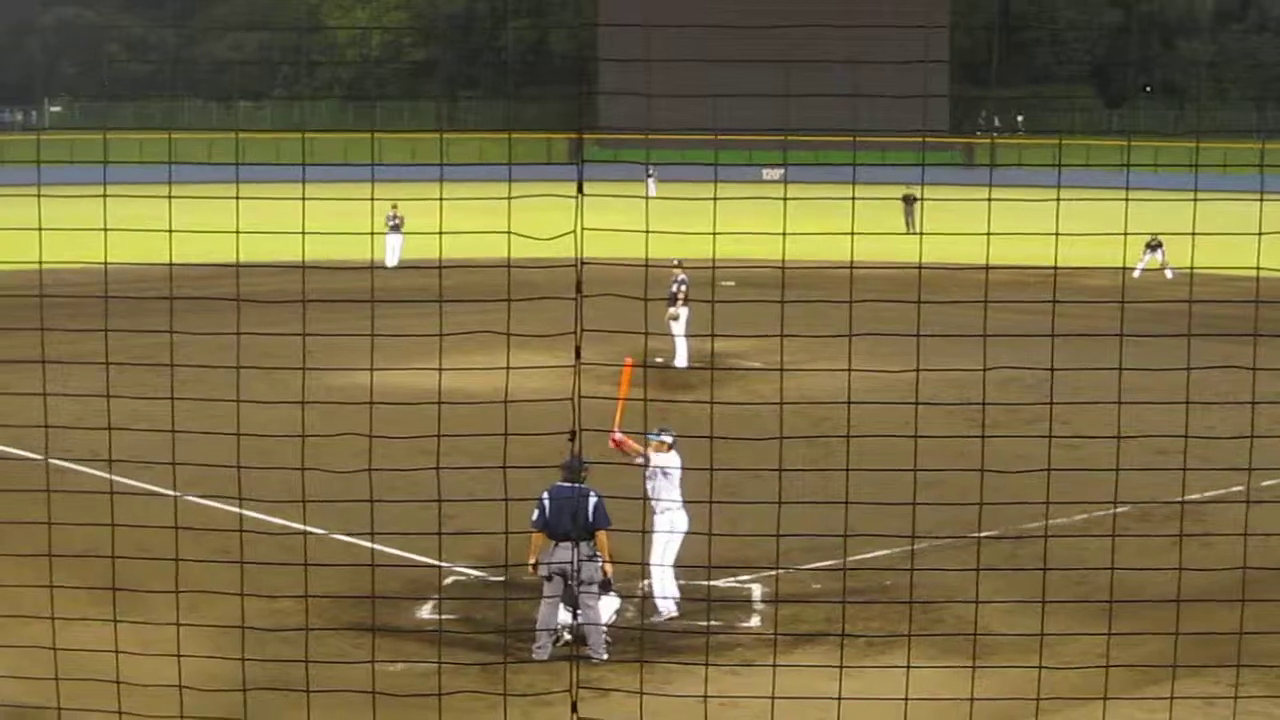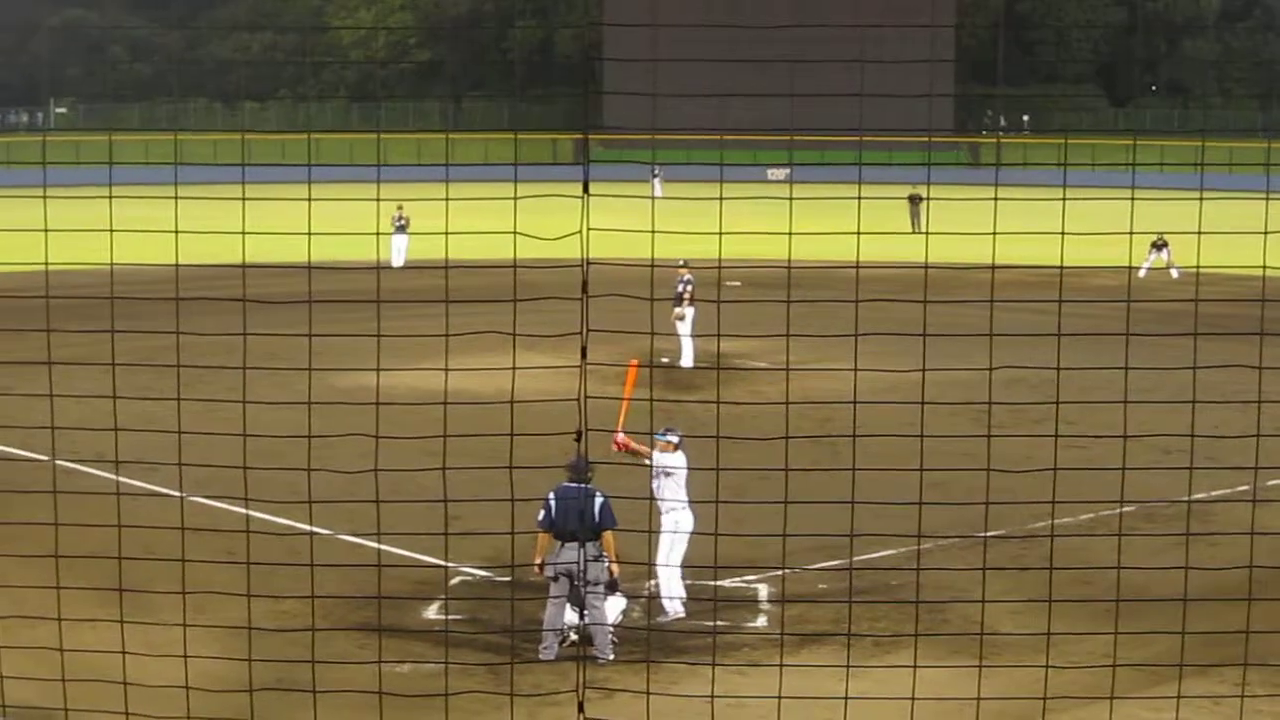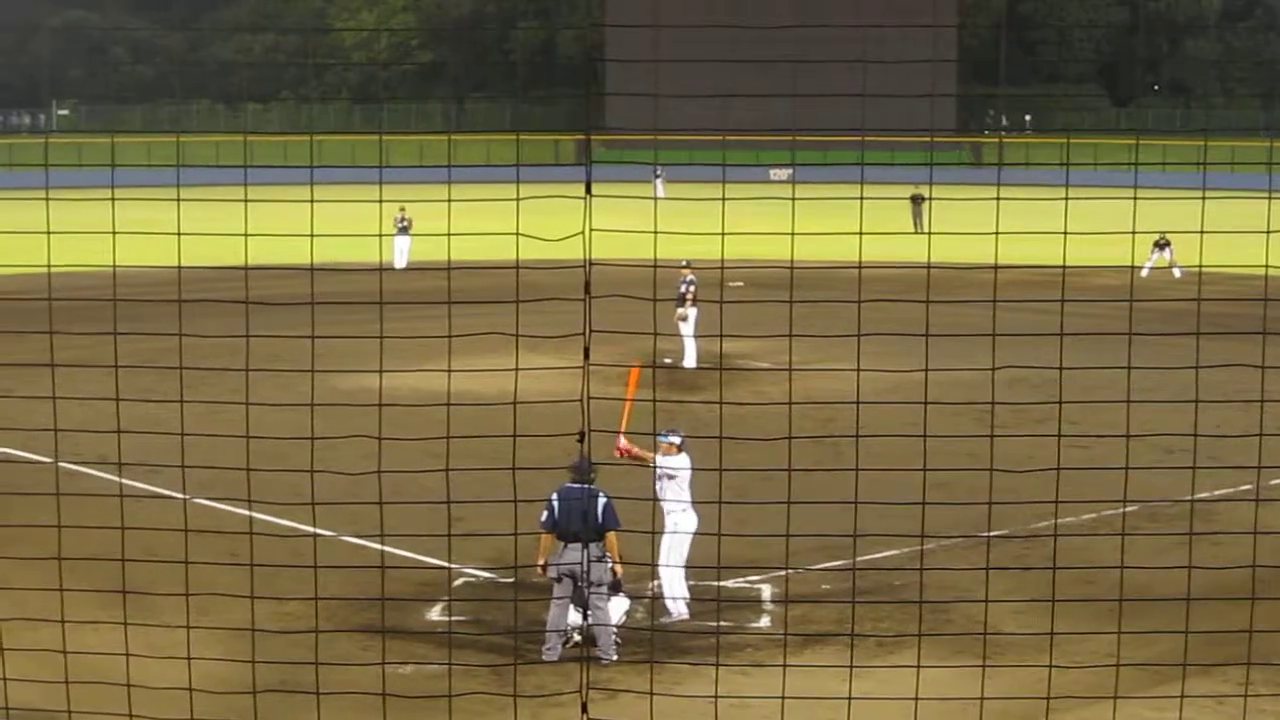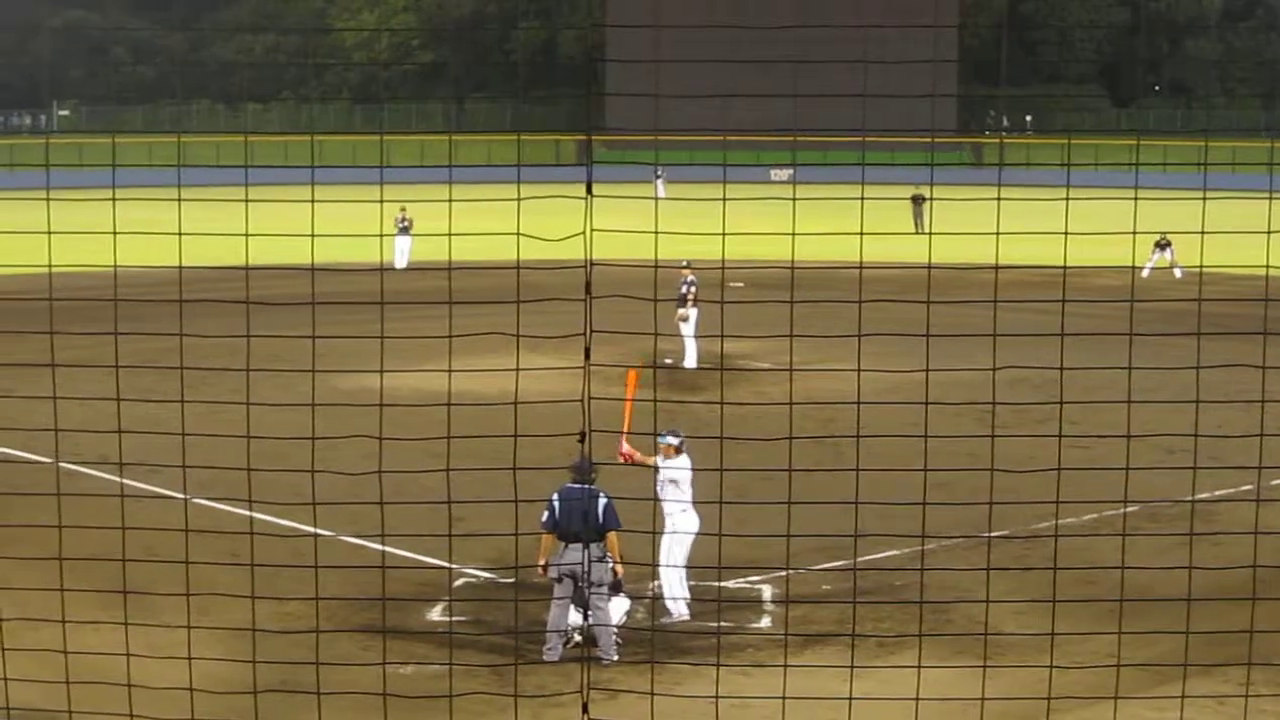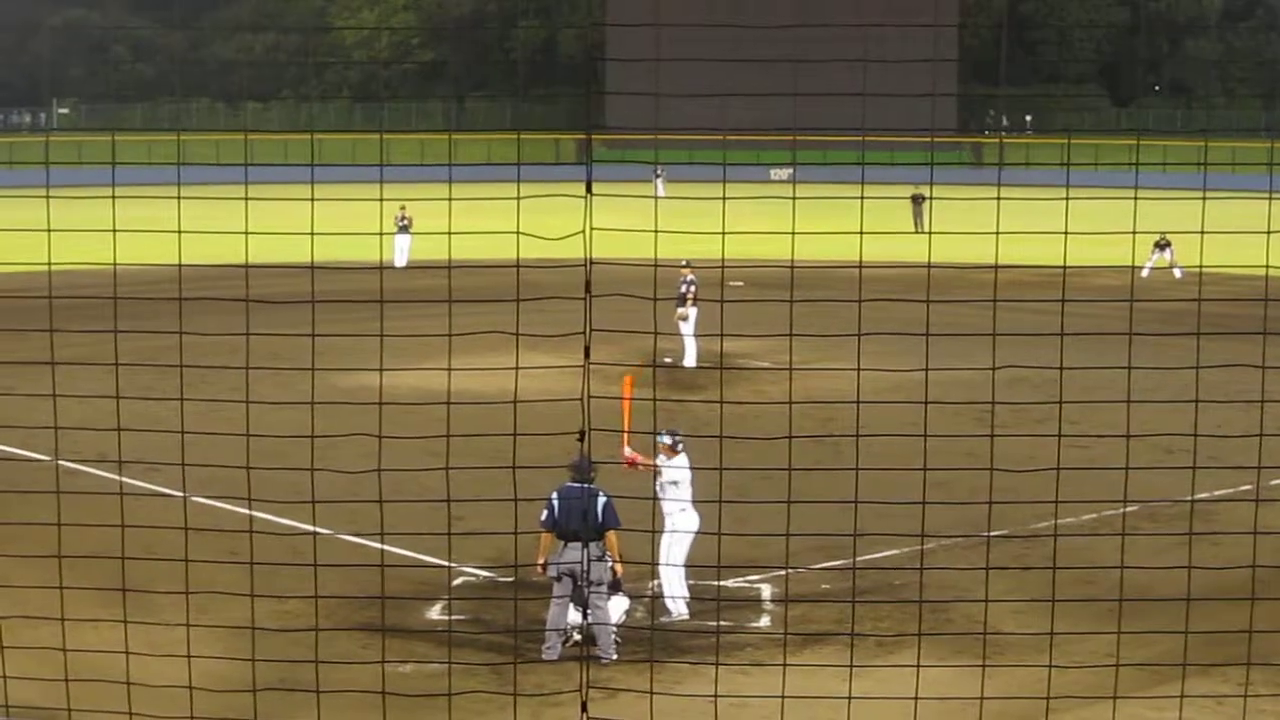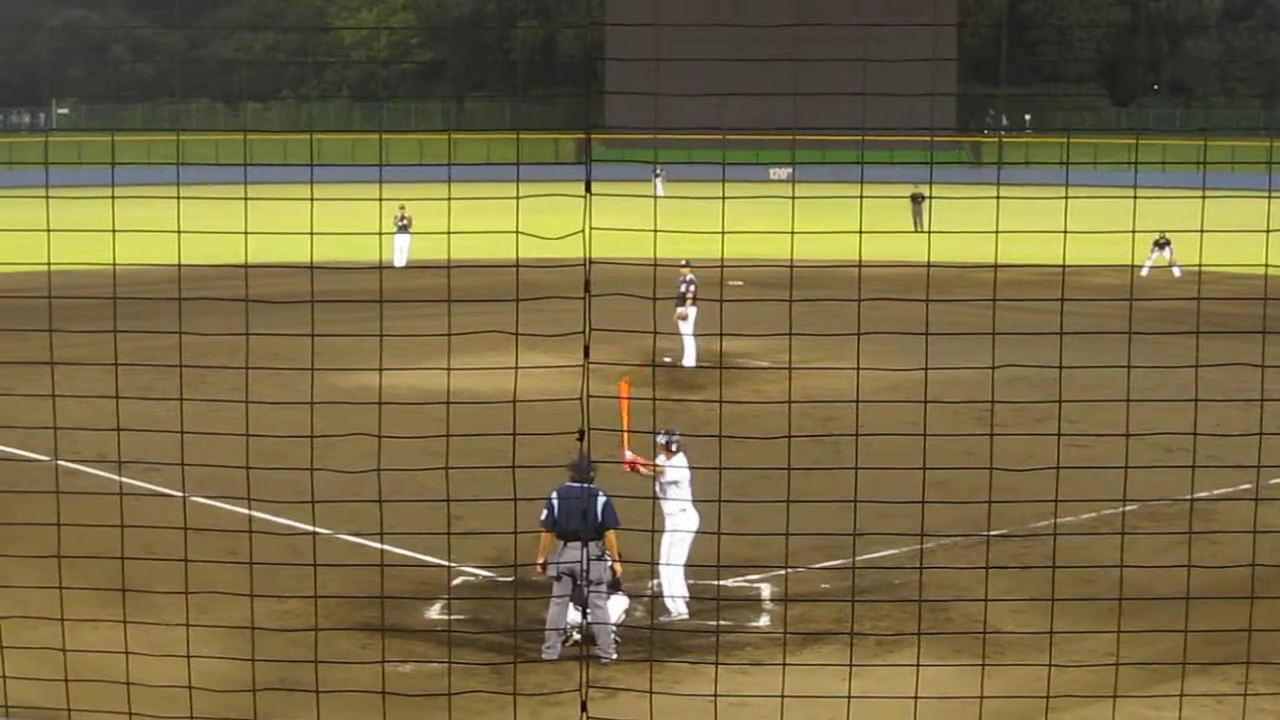
dt=0.1s
person 1, frame 1
left shoulder: (548, 495)
right shoulder: (591, 497)
left elbow: (538, 530)
right elbow: (600, 533)
left wrist: (533, 557)
right wrist: (606, 560)
left hip: (556, 553)
right hip: (584, 554)
left knee: (549, 602)
right knee: (589, 604)
left ankle: (541, 650)
right ankle: (597, 651)
person 1, frame 2
left shoulder: (554, 495)
right shoulder: (597, 497)
left elbow: (544, 531)
right elbow: (607, 532)
left wrist: (539, 557)
right wrist: (612, 560)
left hip: (562, 554)
right hip: (590, 554)
left knee: (555, 602)
right knee: (595, 604)
left ankle: (548, 650)
right ankle: (603, 652)
person 1, frame 3
left shoulder: (557, 496)
right shoulder: (601, 498)
left elbow: (547, 532)
right elbow: (610, 533)
left wrist: (542, 558)
right wrist: (616, 561)
left hip: (565, 555)
right hip: (593, 556)
left knee: (559, 603)
right knee: (599, 605)
left ankle: (551, 652)
right ankle: (607, 653)
person 1, frame 4
left shoulder: (558, 496)
right shoulder: (601, 498)
left elbow: (548, 532)
right elbow: (611, 533)
left wrist: (542, 559)
right wrist: (617, 561)
left hip: (566, 555)
right hip: (594, 556)
left knee: (560, 604)
right knee: (599, 605)
left ankle: (552, 652)
right ankle: (608, 652)
person 1, frame 5
left shoulder: (557, 495)
right shoulder: (600, 497)
left elbow: (547, 531)
right elbow: (610, 533)
left wrist: (542, 557)
right wrist: (616, 560)
left hip: (566, 554)
right hip: (593, 555)
left knee: (559, 603)
right knee: (599, 604)
left ankle: (551, 651)
right ankle: (607, 652)
person 1, frame 6
left shoulder: (557, 495)
right shoulder: (600, 497)
left elbow: (547, 531)
right elbow: (609, 532)
left wrist: (541, 557)
right wrist: (615, 560)
left hip: (565, 553)
right hip: (592, 554)
left knee: (558, 602)
right knee: (598, 603)
left ankle: (551, 650)
right ankle: (606, 651)
person 2, frame 1
left shoulder: (671, 460)
right shoulder: (655, 455)
left elbow: (647, 454)
right elbow: (634, 453)
left wrist: (625, 440)
right wrist: (620, 444)
left hip: (672, 518)
right hip: (662, 516)
left knee: (658, 563)
right knee: (663, 561)
left ankle: (667, 608)
right ankle: (671, 598)
person 2, frame 2
left shoulder: (676, 460)
right shoulder: (666, 456)
left elbow: (649, 454)
right elbow: (644, 454)
left wrist: (627, 442)
right wrist: (624, 446)
left hip: (677, 518)
right hip: (672, 516)
left knee: (665, 564)
right knee: (671, 561)
left ankle: (674, 609)
right ankle: (678, 598)
person 2, frame 3
left shoulder: (680, 462)
right shoulder: (670, 458)
left elbow: (653, 459)
right elbow: (648, 459)
left wrist: (630, 447)
right wrist: (627, 452)
left hip: (679, 519)
right hip: (678, 517)
left knee: (667, 565)
right knee: (675, 562)
left ankle: (678, 610)
right ankle: (681, 599)
person 2, frame 4
left shoulder: (681, 466)
right shoulder: (670, 459)
left elbow: (654, 465)
right elbow: (650, 462)
left wrist: (631, 452)
right wrist: (629, 456)
left hip: (679, 520)
right hip: (680, 518)
left knee: (668, 566)
right knee: (676, 563)
left ankle: (679, 611)
right ankle: (682, 599)
person 2, frame 5
left shoulder: (680, 465)
right shoulder: (669, 458)
left elbow: (657, 468)
right elbow: (650, 465)
left wrist: (634, 456)
right wrist: (633, 460)
left hip: (679, 519)
right hip: (682, 517)
left knee: (668, 565)
right knee: (676, 562)
left ankle: (679, 610)
right ankle: (681, 597)
person 2, frame 6
left shoulder: (679, 465)
right shoulder: (664, 459)
left elbow: (658, 470)
right elbow: (649, 472)
left wrist: (635, 459)
right wrist: (635, 467)
left hip: (680, 519)
right hip: (679, 518)
left knee: (668, 565)
right knee: (674, 562)
left ankle: (678, 610)
right ankle: (680, 596)
